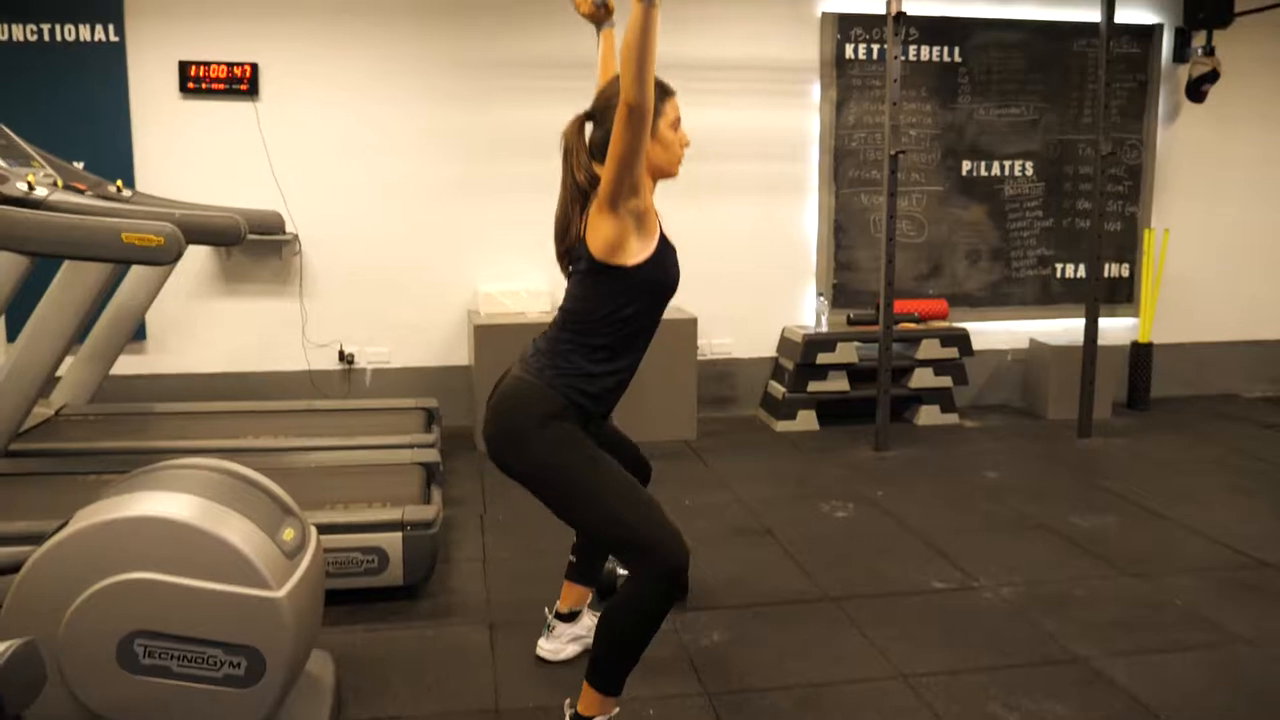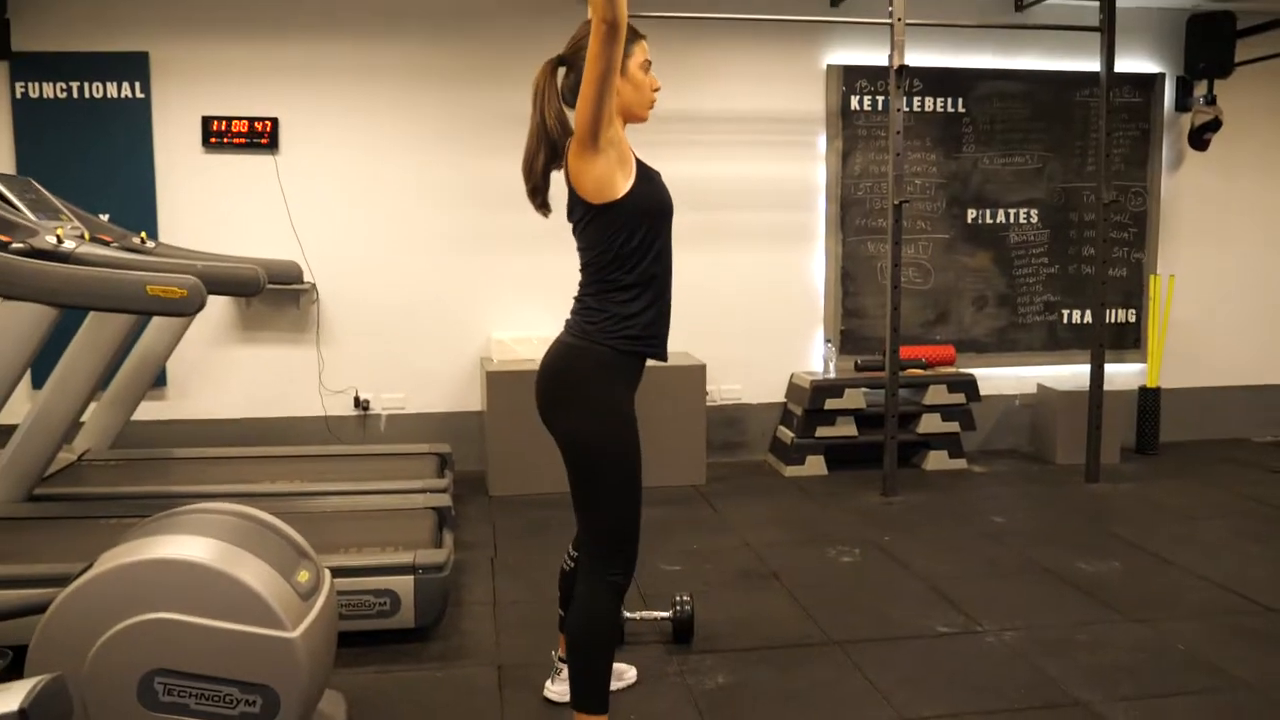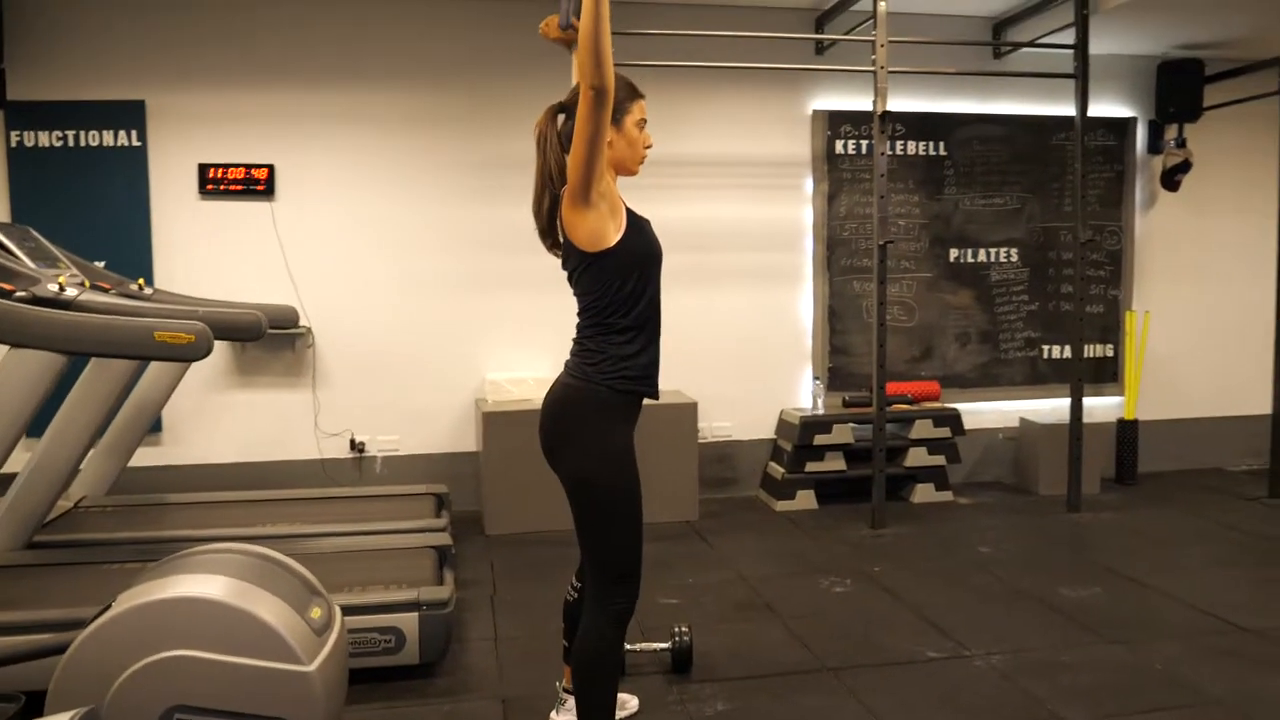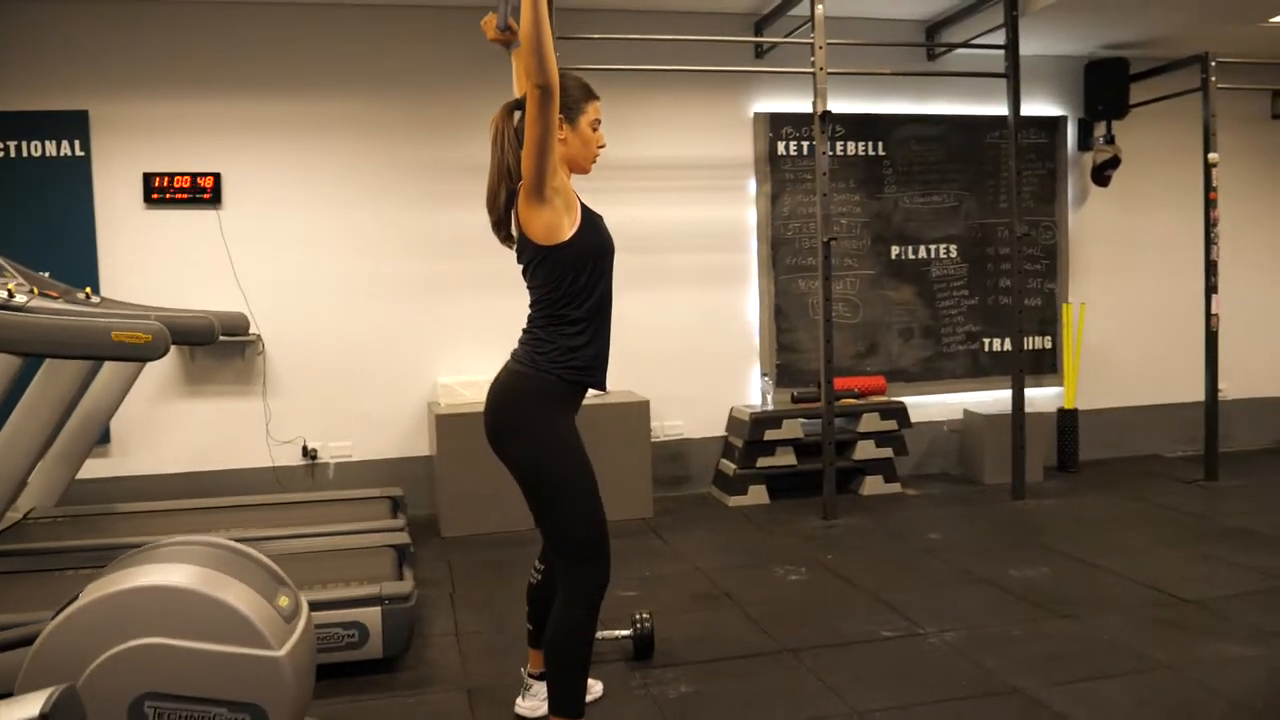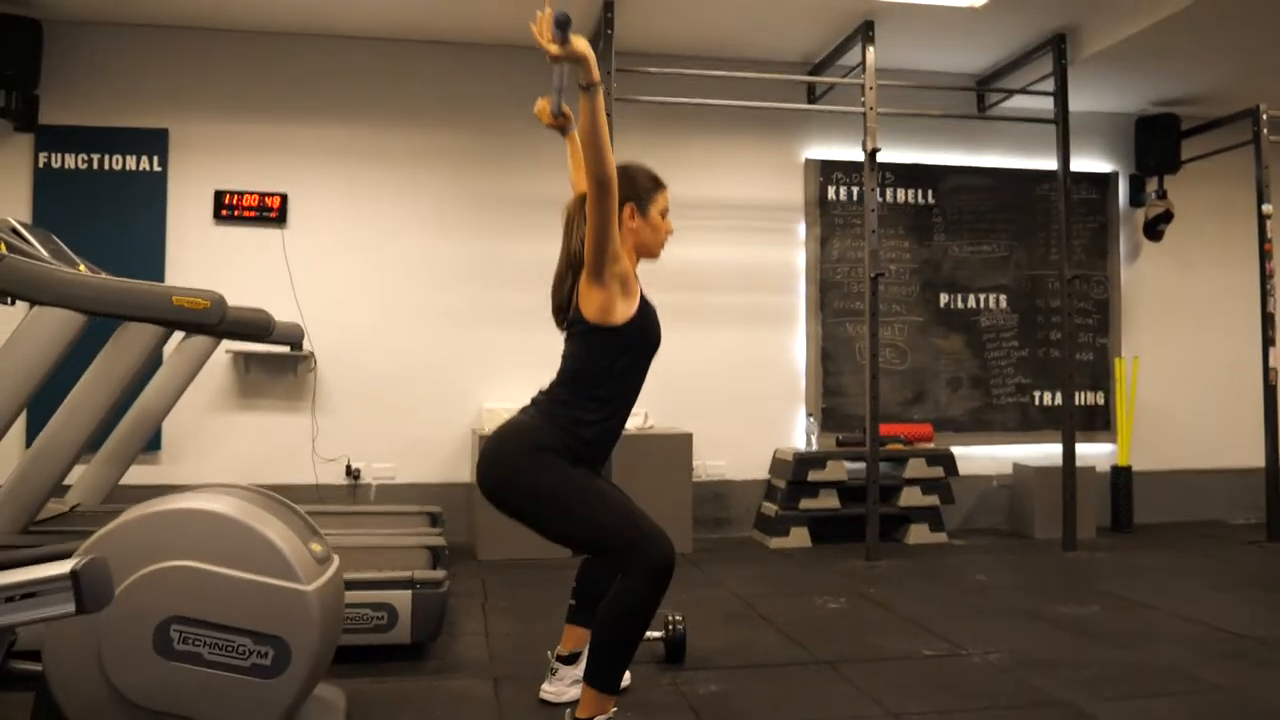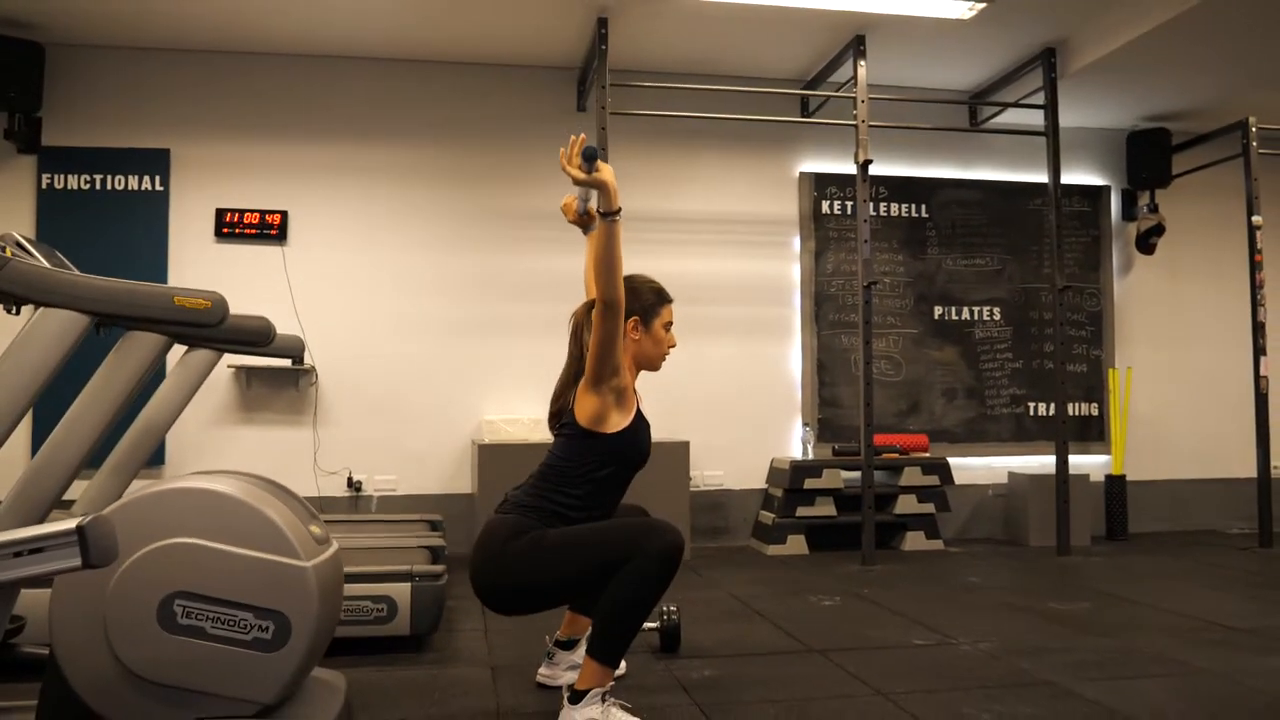
dt=0.5s
person 1, frame 1
left shoulder: (619, 193)
right shoulder: (622, 206)
left elbow: (616, 98)
right elbow: (630, 100)
left hip: (545, 406)
right hip: (535, 421)
left knee: (629, 475)
right knee: (662, 557)
left ankle: (567, 619)
person 1, frame 2
left shoulder: (603, 143)
right shoulder: (596, 147)
left hip: (593, 369)
right hip: (591, 375)
left knee: (599, 536)
right knee: (612, 557)
person 1, frame 3
left shoulder: (595, 196)
right shoulder: (587, 198)
left elbow: (594, 92)
right elbow: (596, 90)
left hip: (592, 408)
right hip: (592, 415)
left knee: (600, 569)
right knee: (614, 587)
person 1, frame 4
left shoulder: (549, 191)
right shoulder: (547, 193)
left elbow: (537, 93)
right elbow: (544, 89)
left hip: (532, 399)
right hip: (534, 404)
left knee: (565, 547)
right knee: (587, 565)
person 1, frame 5
left shoulder: (609, 275)
right shoulder: (611, 278)
left elbow: (591, 182)
right elbow: (599, 184)
left wrist: (569, 130)
right wrist: (586, 79)
left hip: (536, 452)
right hip: (525, 461)
left knee: (616, 532)
right knee: (649, 554)
left ankle: (569, 662)
person 1, frame 6
left shoulder: (609, 377)
right shoulder: (608, 386)
left elbow: (605, 296)
right elbow: (608, 299)
left wrist: (591, 230)
right wrist: (608, 201)
left hip: (524, 539)
right hip: (510, 558)
left knee: (628, 526)
right knee: (659, 542)
left ankle: (565, 651)
